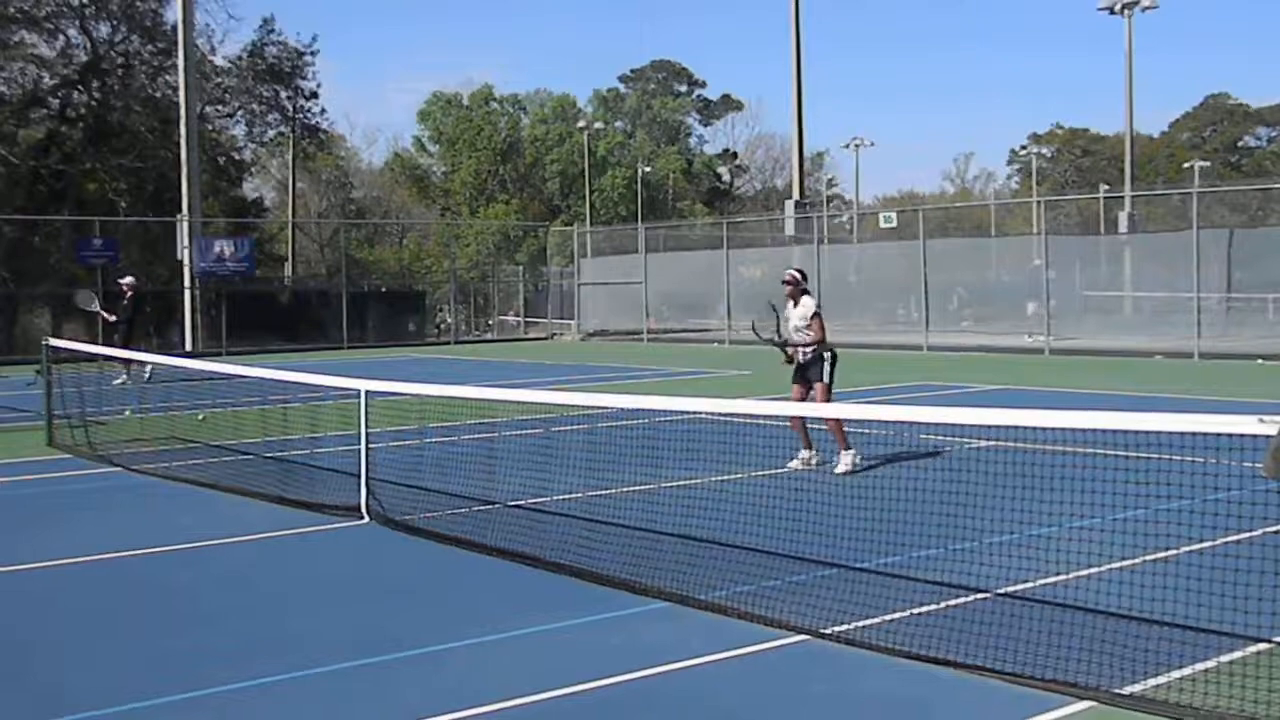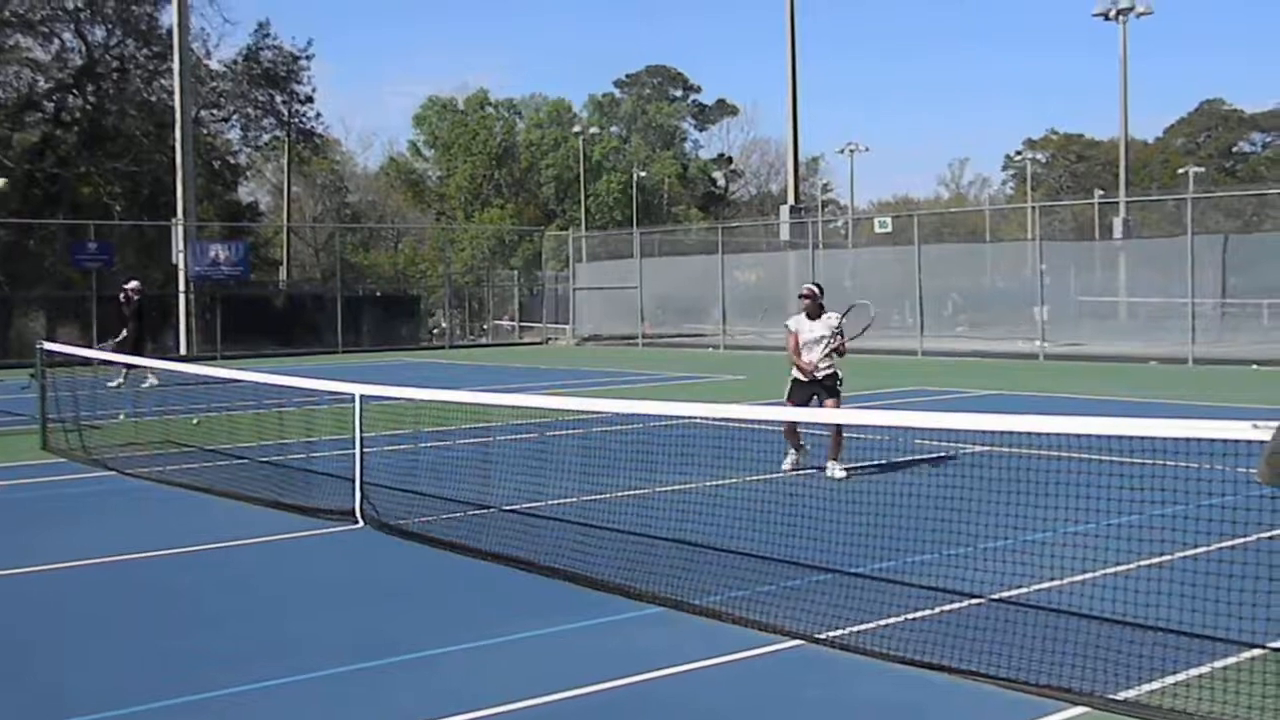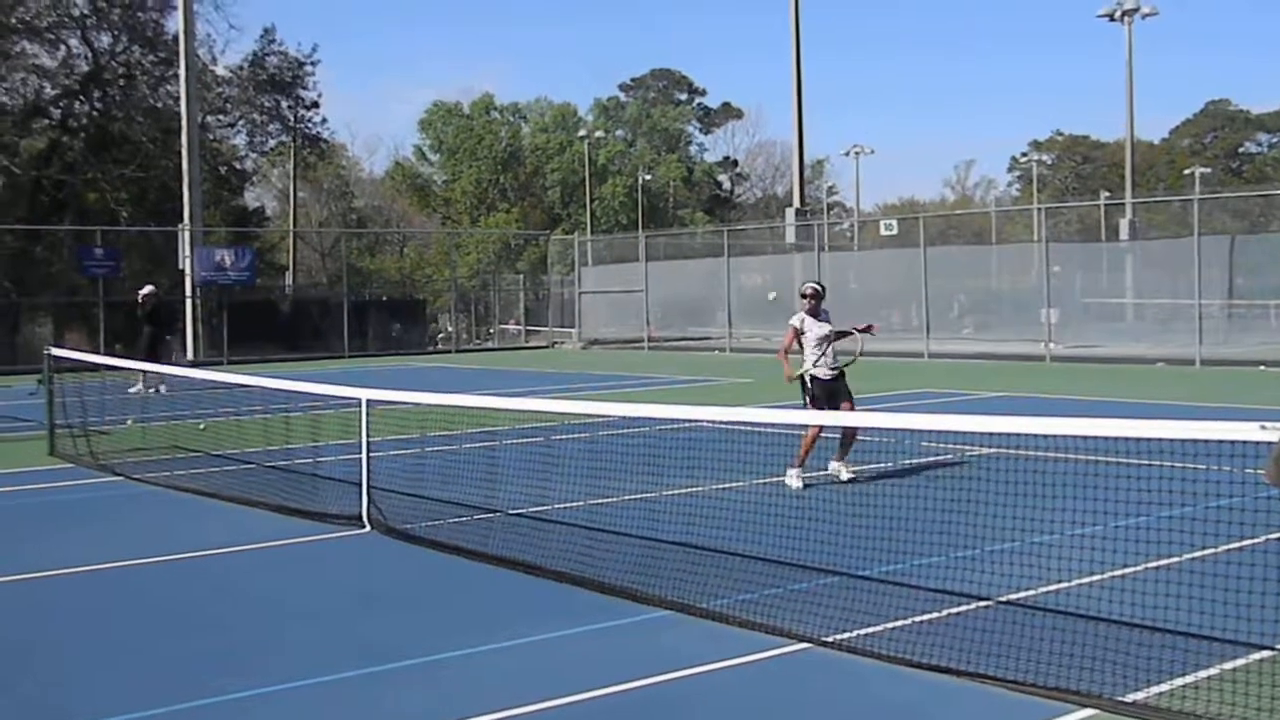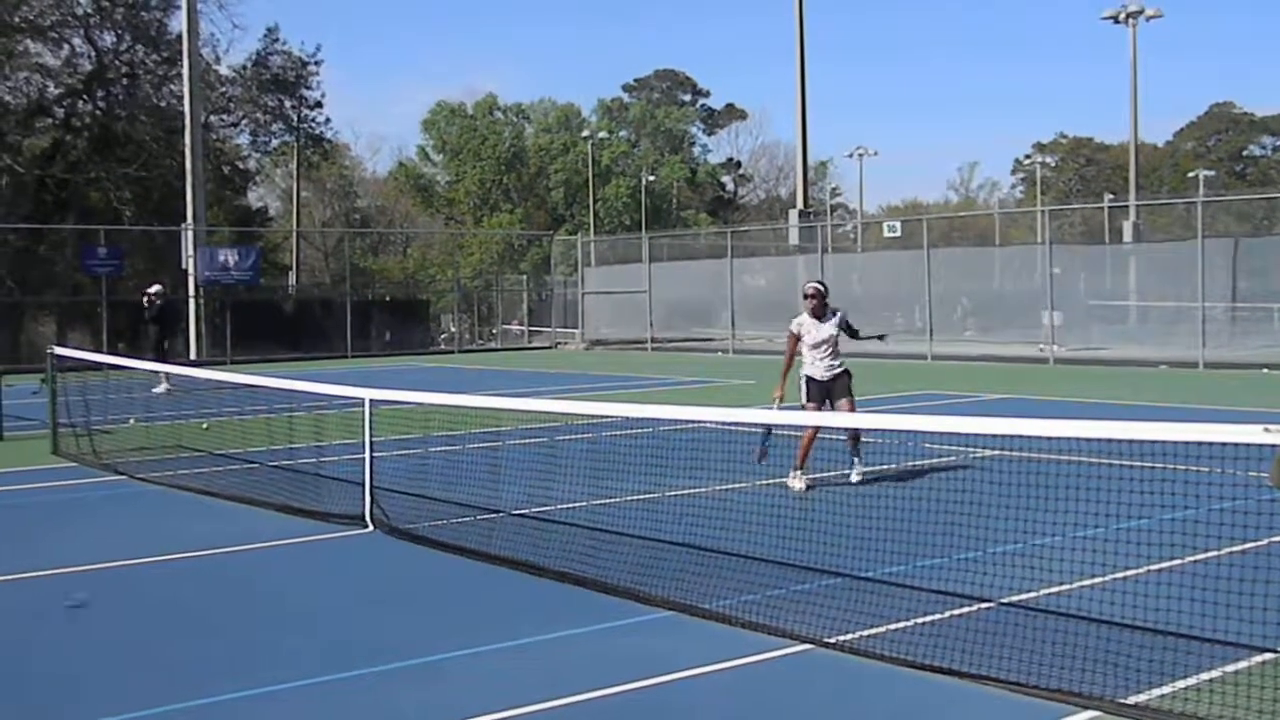
dt=0.4s
person 1, frame 1
left shoulder: (809, 304)
right shoulder: (790, 306)
left elbow: (821, 338)
left wrist: (792, 344)
right wrist: (792, 351)
left hip: (820, 358)
right hip: (803, 361)
left ankle: (846, 453)
right ankle: (808, 453)
person 1, frame 2
left shoulder: (833, 319)
right shoulder: (794, 322)
left elbow: (840, 353)
right elbow: (793, 353)
left wrist: (840, 345)
right wrist: (803, 365)
left hip: (827, 377)
right hip: (802, 378)
right knee: (788, 425)
left ankle: (833, 463)
right ankle: (797, 451)
person 1, frame 3
left shoulder: (824, 315)
right shoulder: (799, 321)
right elbow: (783, 351)
left wrist: (858, 331)
right wrist: (788, 369)
left hip: (835, 376)
right hip: (814, 379)
left knee: (851, 425)
right knee: (816, 427)
left ankle: (838, 463)
right ankle: (794, 471)
person 1, frame 4
left shoulder: (837, 315)
right shoulder: (799, 323)
left elbow: (853, 333)
right elbow: (790, 355)
left wrist: (873, 336)
right wrist: (781, 386)
left hip: (837, 376)
right hip: (813, 379)
right knee: (812, 428)
left ankle: (855, 458)
right ankle: (796, 473)
